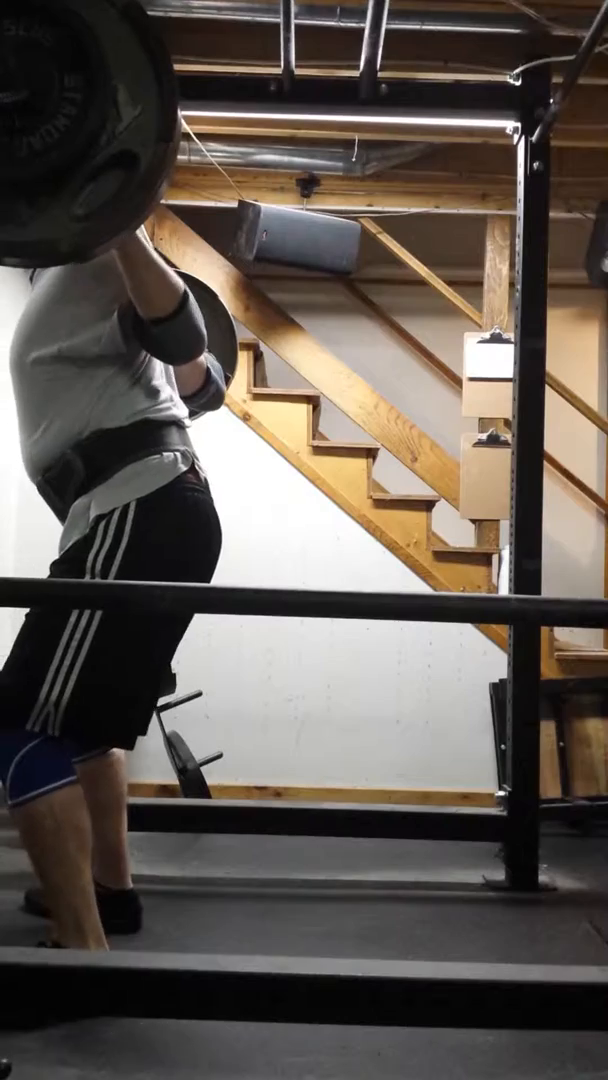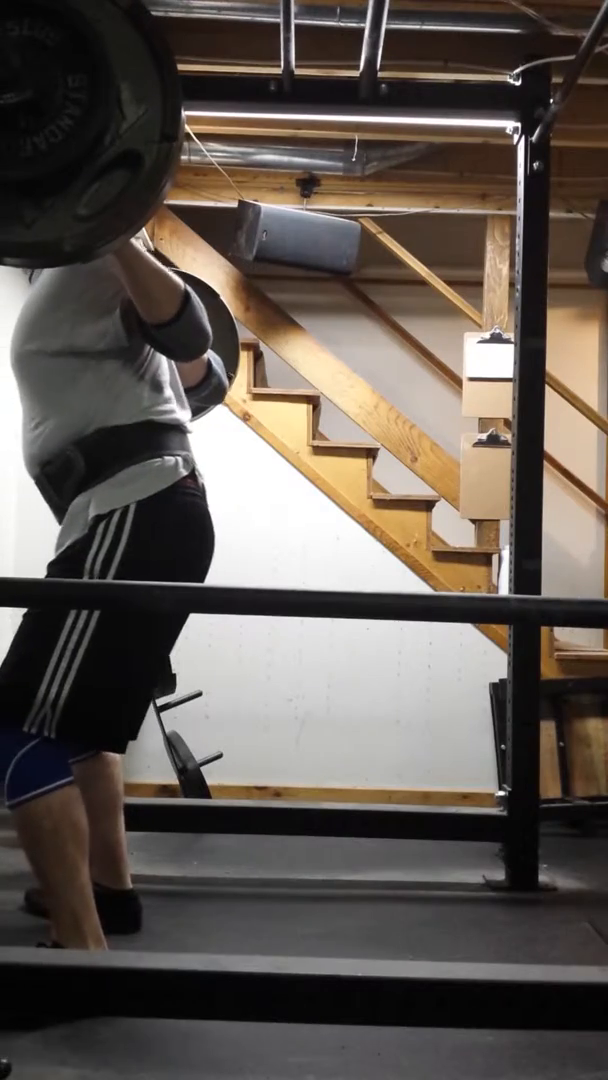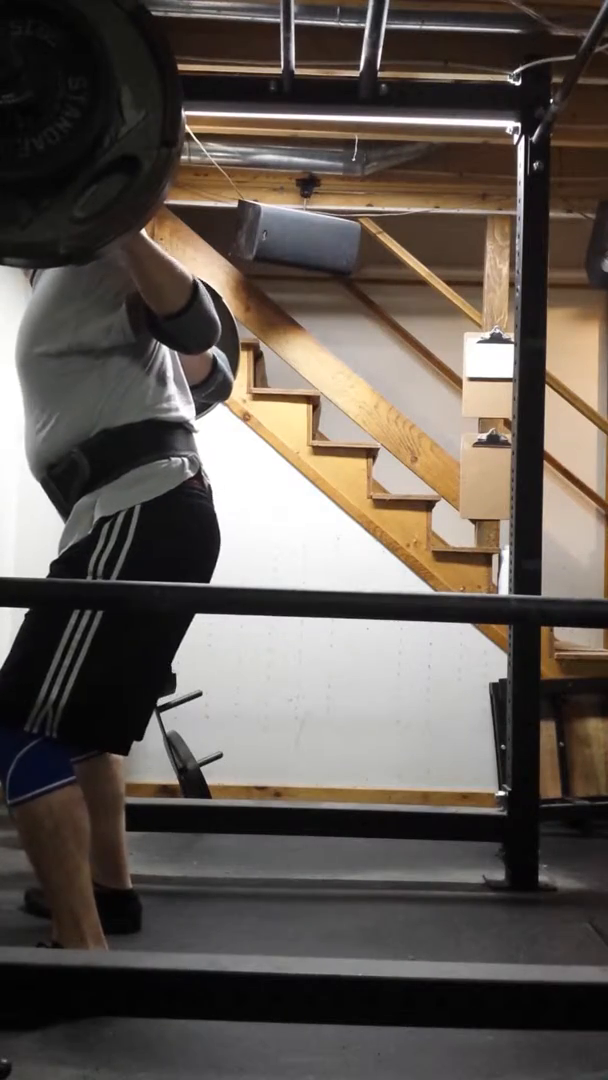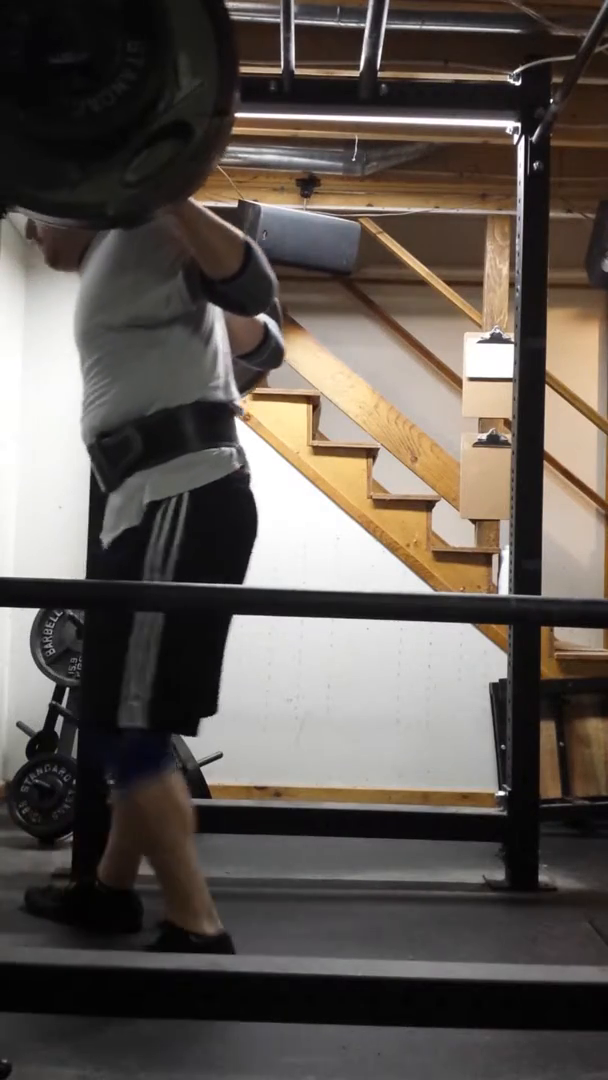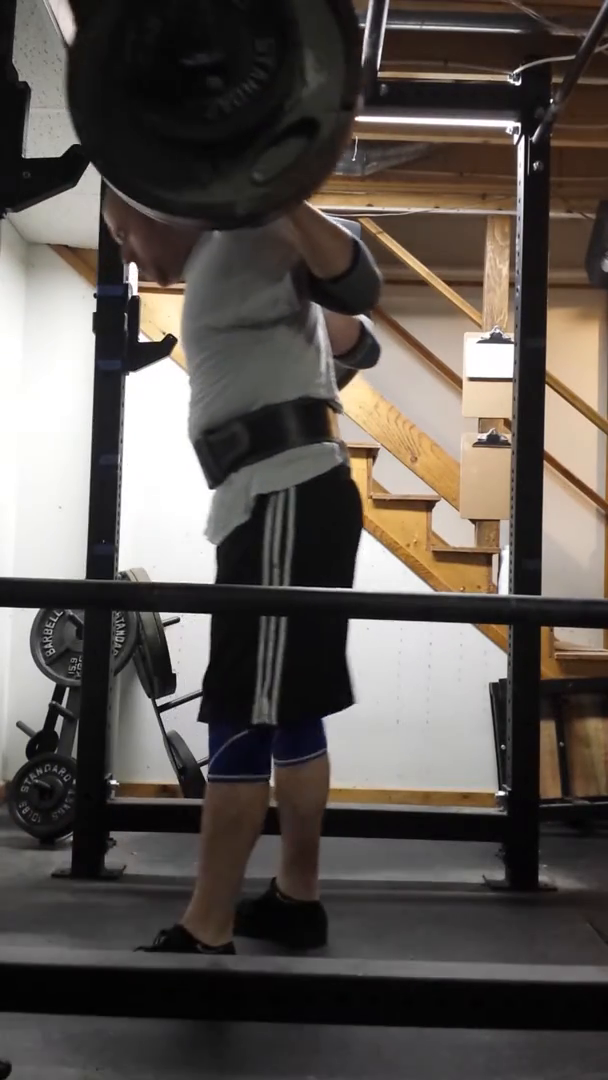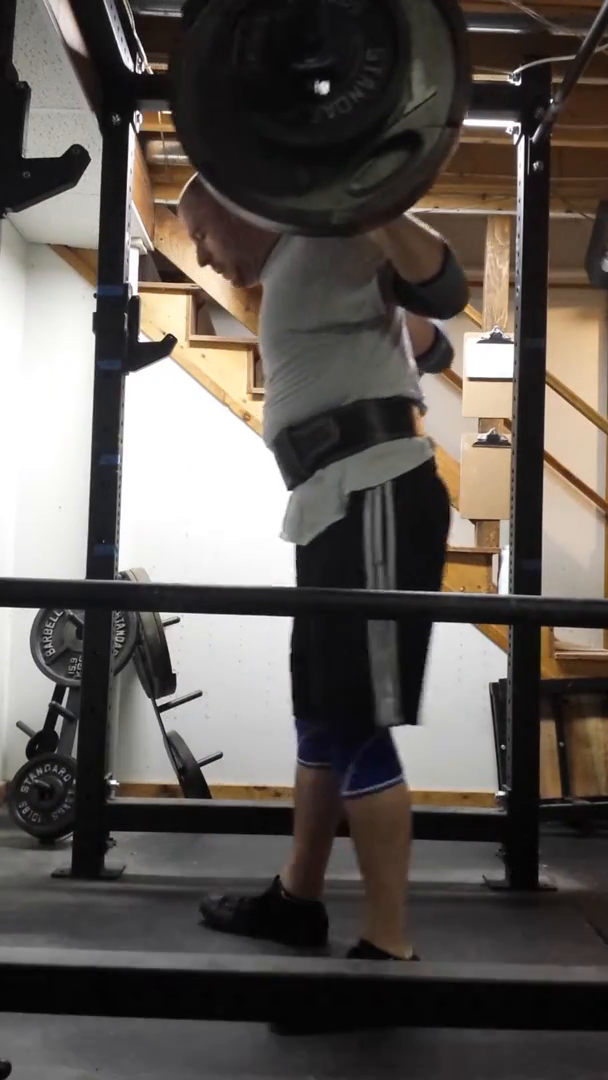
dt=0.7s
person 1, frame 1
left shoulder: (83, 267)
right shoulder: (85, 278)
left elbow: (177, 333)
right elbow: (201, 381)
left hip: (139, 518)
right hip: (156, 517)
right knee: (75, 715)
left ankle: (82, 948)
right ankle: (109, 888)
person 1, frame 2
left shoulder: (83, 264)
right shoulder: (79, 277)
left elbow: (185, 329)
right elbow: (202, 374)
left hip: (135, 518)
right hip: (144, 518)
right knee: (71, 717)
left ankle: (81, 947)
right ankle: (108, 889)
person 1, frame 3
left shoulder: (87, 261)
right shoulder: (75, 278)
left elbow: (196, 326)
right elbow: (208, 374)
left hip: (140, 520)
right hip: (147, 519)
right knee: (72, 717)
left ankle: (81, 950)
right ankle: (108, 888)
person 1, frame 4
left shoulder: (137, 236)
right shoulder: (127, 261)
left elbow: (249, 284)
right elbow: (260, 340)
left hip: (182, 502)
right hip: (169, 504)
left knee: (125, 724)
right knee: (129, 716)
left ankle: (197, 928)
right ankle: (113, 888)
person 1, frame 5
left shoulder: (241, 240)
right shoulder: (227, 269)
left elbow: (354, 284)
right elbow: (356, 341)
left hip: (289, 500)
right hip: (270, 503)
left knee: (242, 717)
right knee: (284, 713)
left ankle: (203, 935)
right ankle: (296, 898)
person 1, frame 6
left shoulder: (323, 244)
right shoulder: (299, 274)
left elbow: (442, 288)
right elbow: (428, 341)
right wrist: (399, 316)
left hip: (376, 499)
right hip: (337, 508)
left knee: (355, 723)
right knee: (324, 717)
left ankle: (389, 947)
right ankle: (297, 896)
